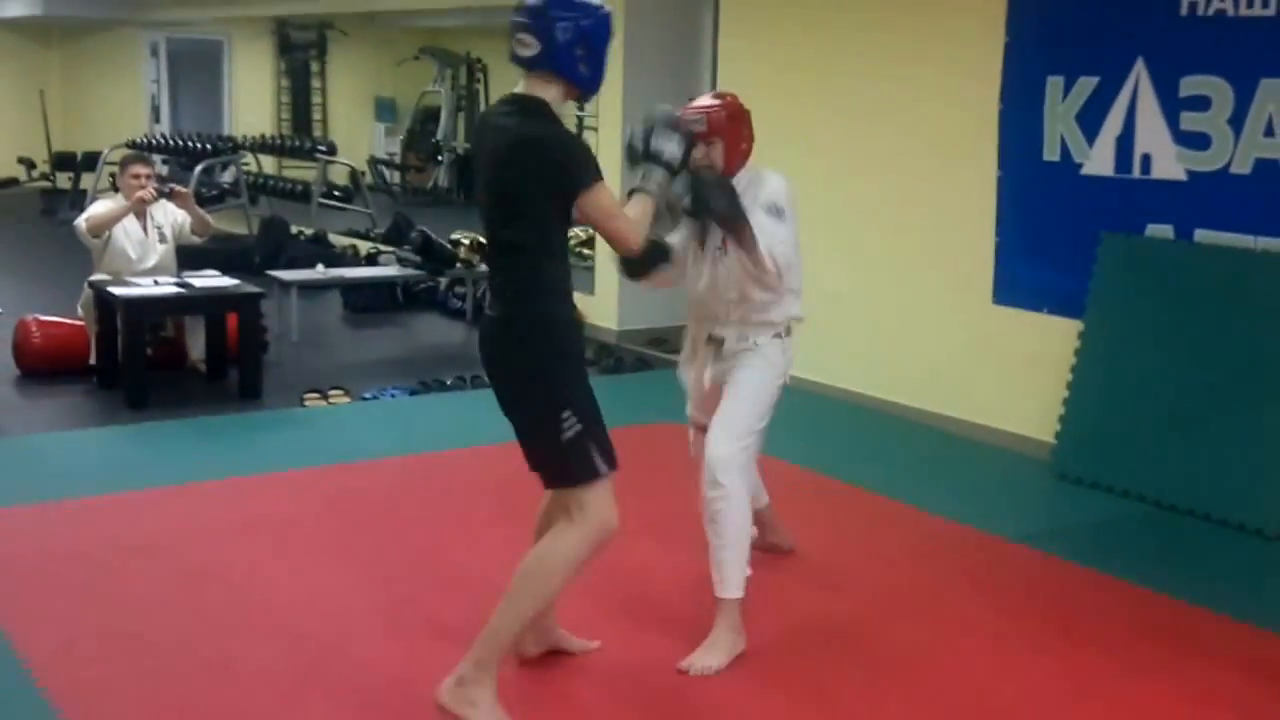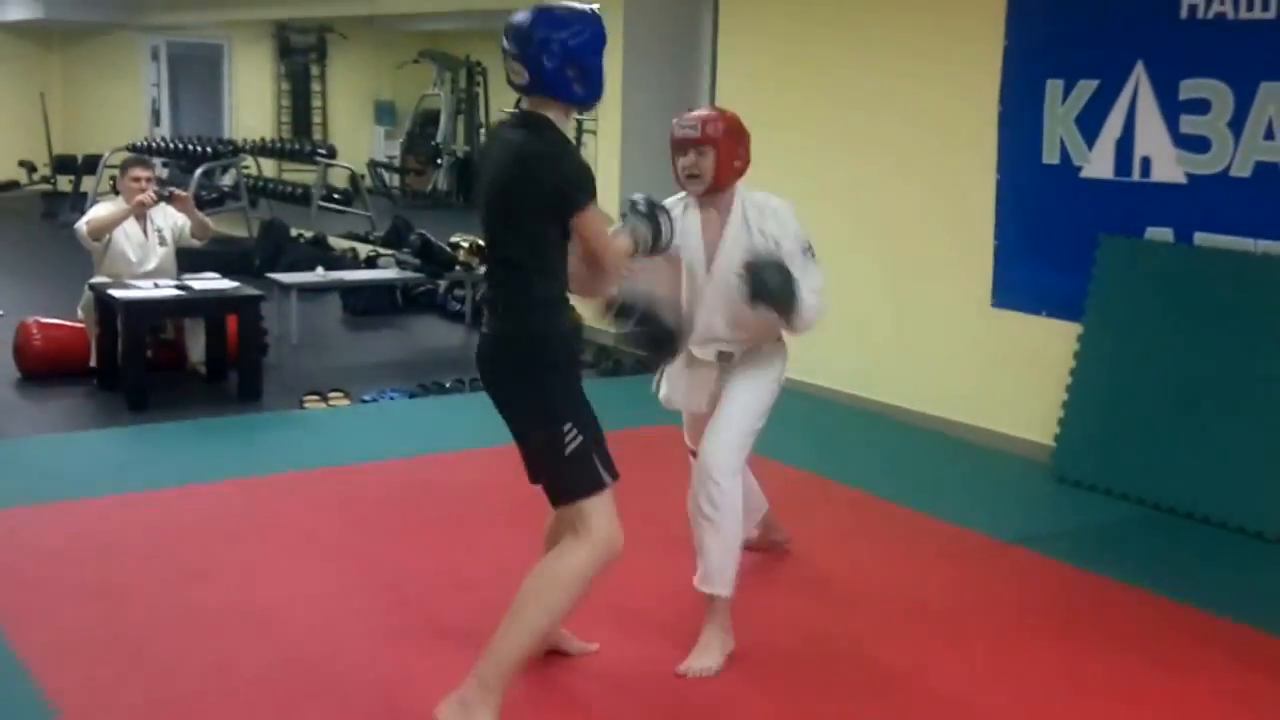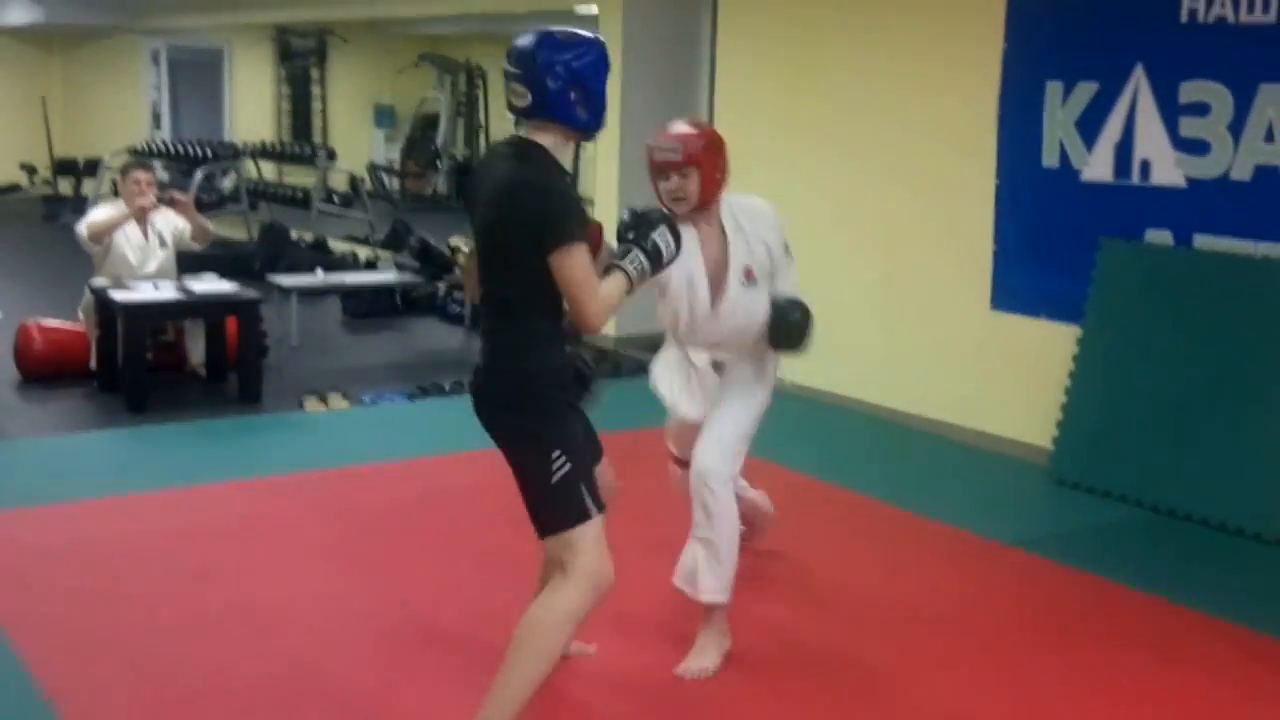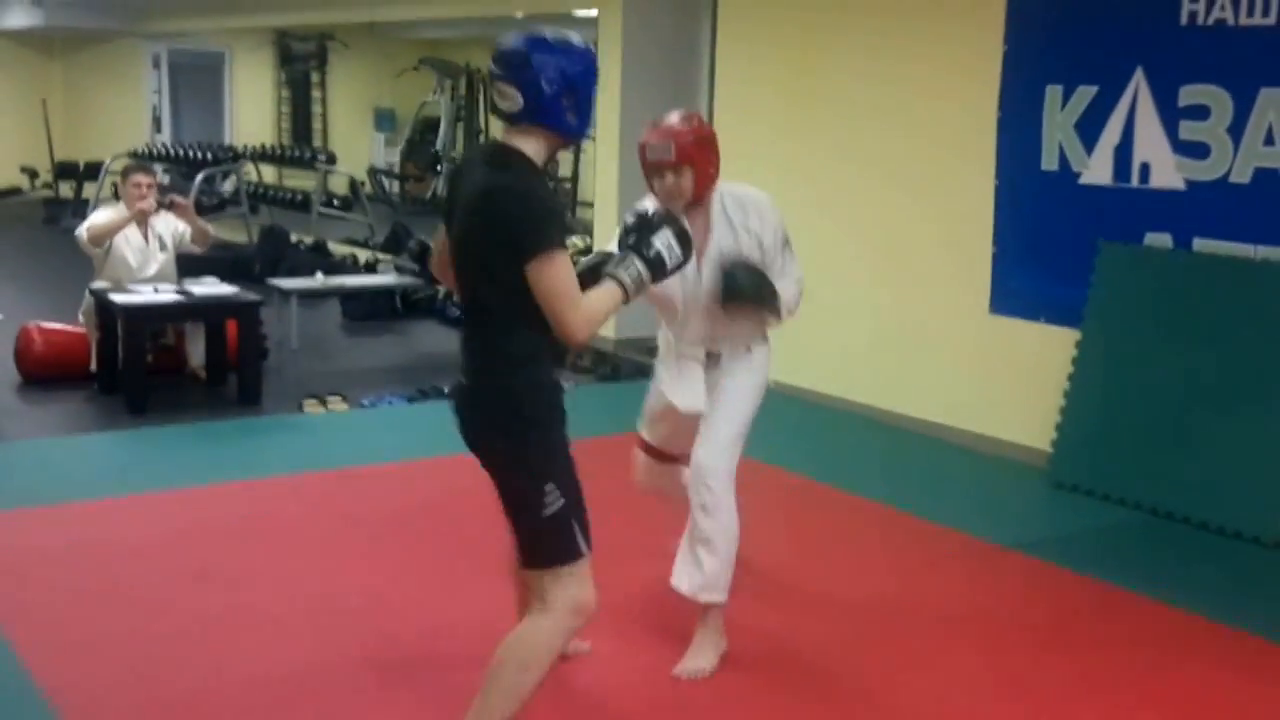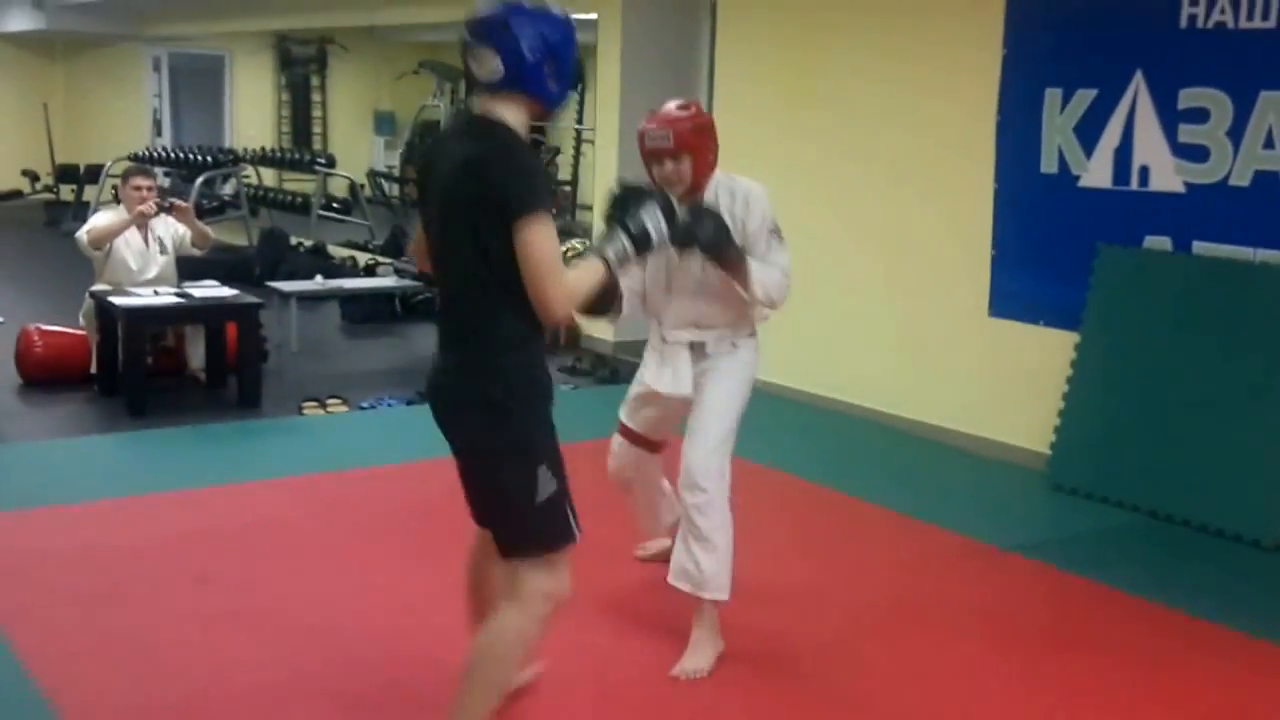
dt=0.1s
person 1, frame 1
left shoulder: (497, 123)
right shoulder: (553, 142)
right elbow: (629, 236)
left wrist: (641, 164)
right wrist: (656, 169)
left hip: (516, 329)
right hip: (537, 340)
left knee: (576, 487)
right knee: (592, 520)
left ankle: (536, 625)
person 1, frame 2
left shoulder: (507, 141)
right shoulder: (555, 158)
right elbow: (604, 261)
right wrist: (642, 231)
left hip: (514, 342)
right hip: (535, 354)
left knee: (576, 491)
right knee: (596, 537)
left ankle: (538, 625)
person 1, frame 3
left shoulder: (497, 166)
right shoulder: (549, 192)
right elbow: (588, 309)
right wrist: (639, 254)
left hip: (508, 372)
right hip: (532, 385)
left knee: (593, 484)
right knee: (586, 574)
left ankle: (547, 639)
person 1, frame 4
left shoulder: (473, 171)
right shoulder: (529, 198)
left elbow: (443, 268)
right elbow: (573, 325)
right wrist: (638, 264)
left hip: (488, 389)
right hip: (515, 401)
left knee: (556, 503)
right knee: (569, 598)
left ankle: (537, 640)
person 1, frame 5
left shoulder: (448, 145)
right shoulder: (511, 163)
left elbow: (427, 257)
right elbow: (554, 302)
right wrist: (623, 244)
left hip: (459, 374)
right hip: (502, 385)
left knee: (502, 534)
right knee: (538, 587)
person 2, frame 1
left shoulder: (766, 189)
right shoulder: (685, 194)
left elbow: (777, 263)
right elbow: (677, 264)
left wrist: (731, 211)
right wrist: (645, 259)
left hip: (759, 346)
right hip: (709, 345)
left knee: (724, 463)
right knee: (711, 448)
left ankle: (729, 623)
right ankle: (769, 528)
person 2, frame 2
left shoulder: (770, 214)
right shoulder: (671, 215)
left elbow: (809, 305)
left wrist: (784, 294)
left hip: (753, 362)
right hip: (695, 362)
left knee: (717, 466)
right knee: (706, 462)
left ankle: (718, 625)
right ankle: (766, 527)
person 2, frame 3
left shoulder: (757, 218)
left elbow: (789, 285)
left wrist: (788, 318)
left hip: (747, 370)
right hip: (686, 369)
left knee: (711, 475)
right knee: (695, 468)
left ankle: (716, 627)
right ankle: (751, 507)
person 2, frame 4
left shoulder: (754, 207)
left elbow: (790, 287)
left wrist: (764, 295)
left hip: (740, 359)
right hip: (680, 361)
left knee: (710, 473)
right knee: (654, 467)
left ankle: (711, 624)
right ankle: (709, 515)
person 2, frame 5
left shoulder: (745, 197)
left elbow: (776, 287)
right elbow: (639, 296)
left wrist: (724, 252)
left hip: (726, 355)
right hip: (666, 354)
left knee: (701, 471)
right knee: (628, 462)
left ankle: (709, 625)
right ankle: (672, 534)
person 3, frame 1
left shoulder: (166, 209)
right shoulder: (105, 207)
left elbow: (204, 232)
right elbow: (87, 229)
left wrist: (190, 207)
right wrist: (131, 206)
right knee: (95, 297)
left ankle: (200, 358)
person 3, frame 2
left shoulder: (167, 213)
right shoulder: (105, 210)
left elbow: (204, 235)
right elbow: (88, 233)
left wrist: (190, 211)
right wrist: (131, 210)
right knee: (96, 300)
left ankle: (200, 361)
person 3, frame 3
left shoulder: (167, 216)
right shoulder: (106, 213)
left elbow: (204, 238)
right elbow: (88, 235)
left wrist: (190, 214)
right wrist: (131, 213)
right knee: (96, 302)
left ankle: (200, 362)
person 3, frame 4
left shoulder: (167, 219)
right shoulder: (107, 216)
left elbow: (204, 241)
right elbow: (89, 239)
left wrist: (190, 218)
right wrist: (131, 217)
right knee: (96, 306)
left ankle: (200, 365)
person 3, frame 5
left shoulder: (167, 222)
right shoulder: (107, 218)
left elbow: (205, 243)
right elbow: (89, 241)
left wrist: (190, 221)
right wrist: (132, 220)
right knee: (96, 307)
left ankle: (200, 367)
